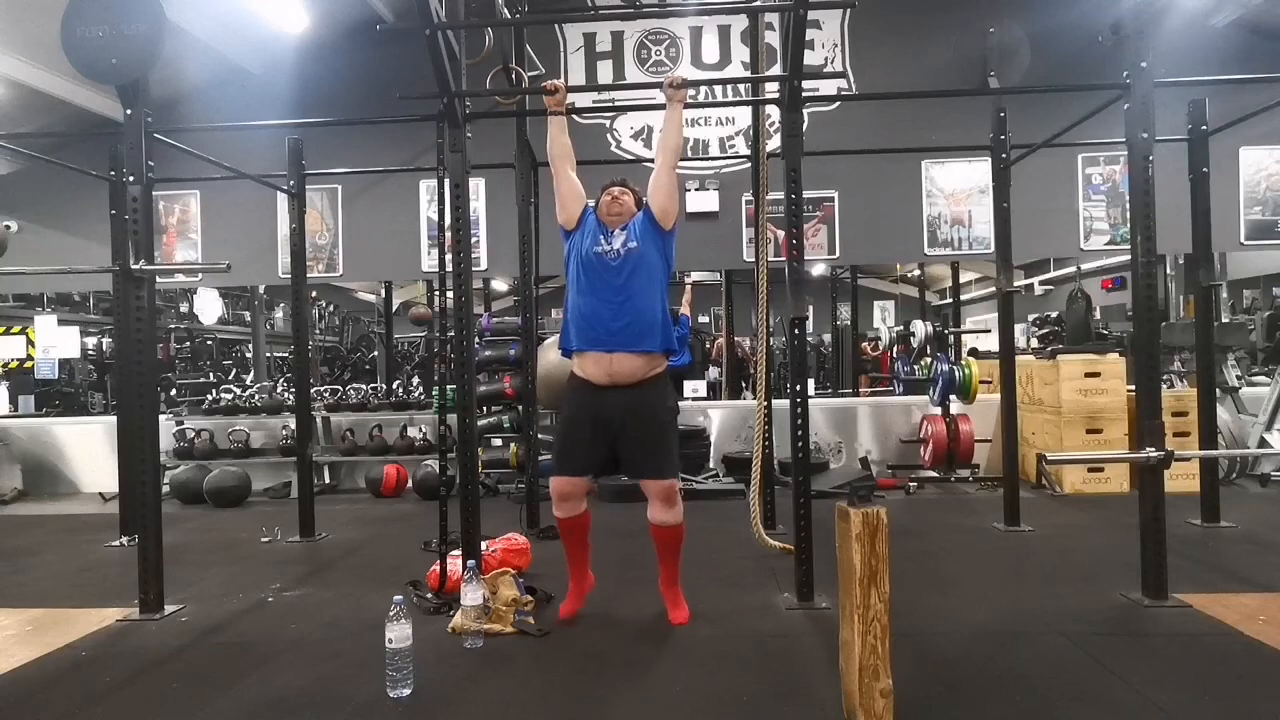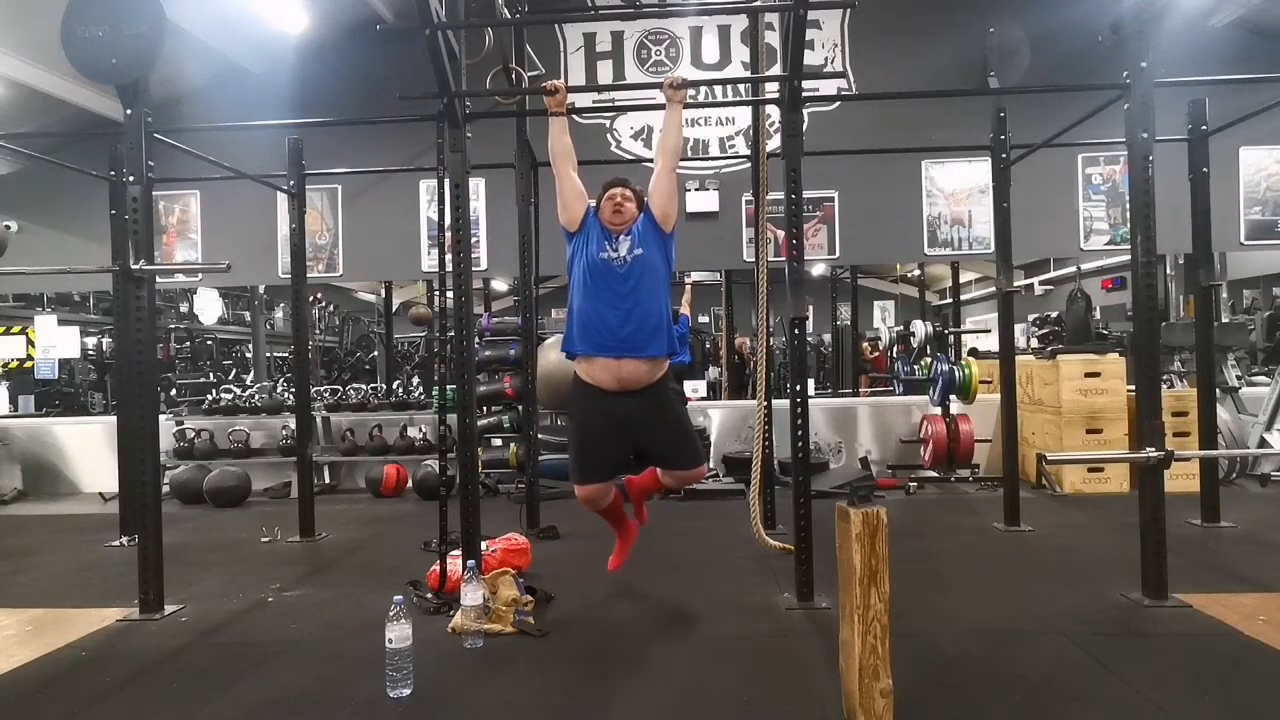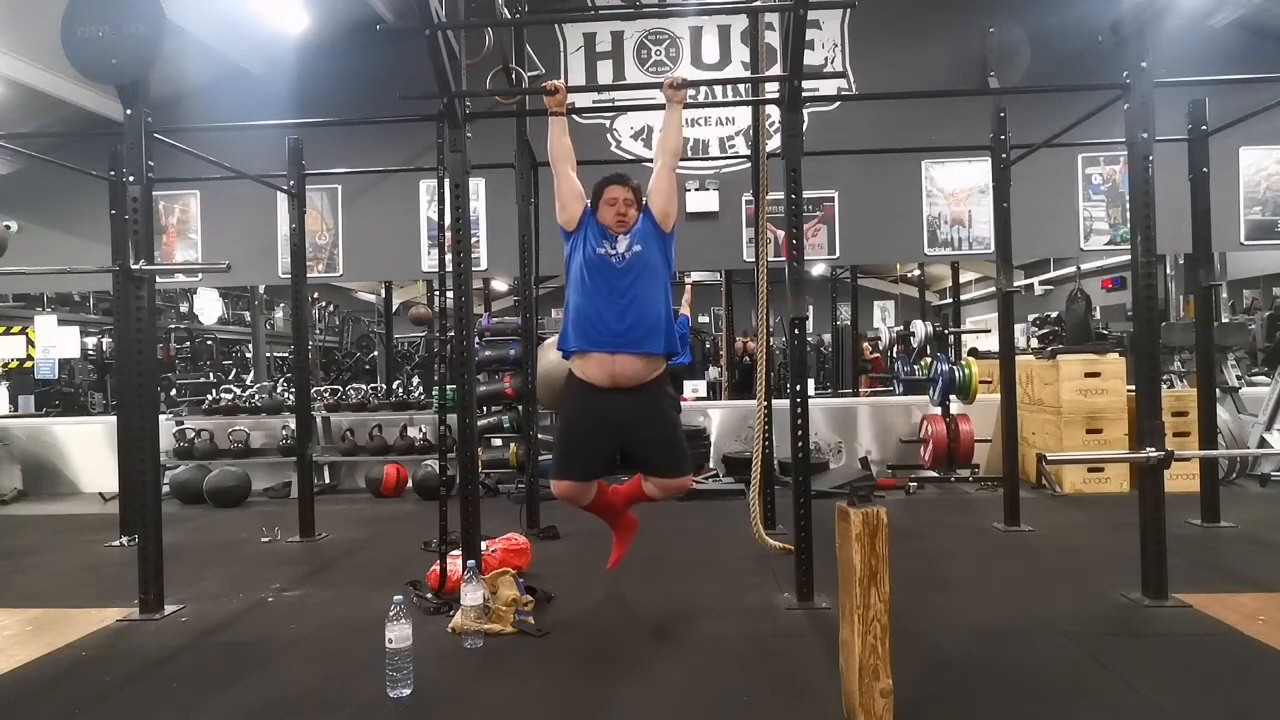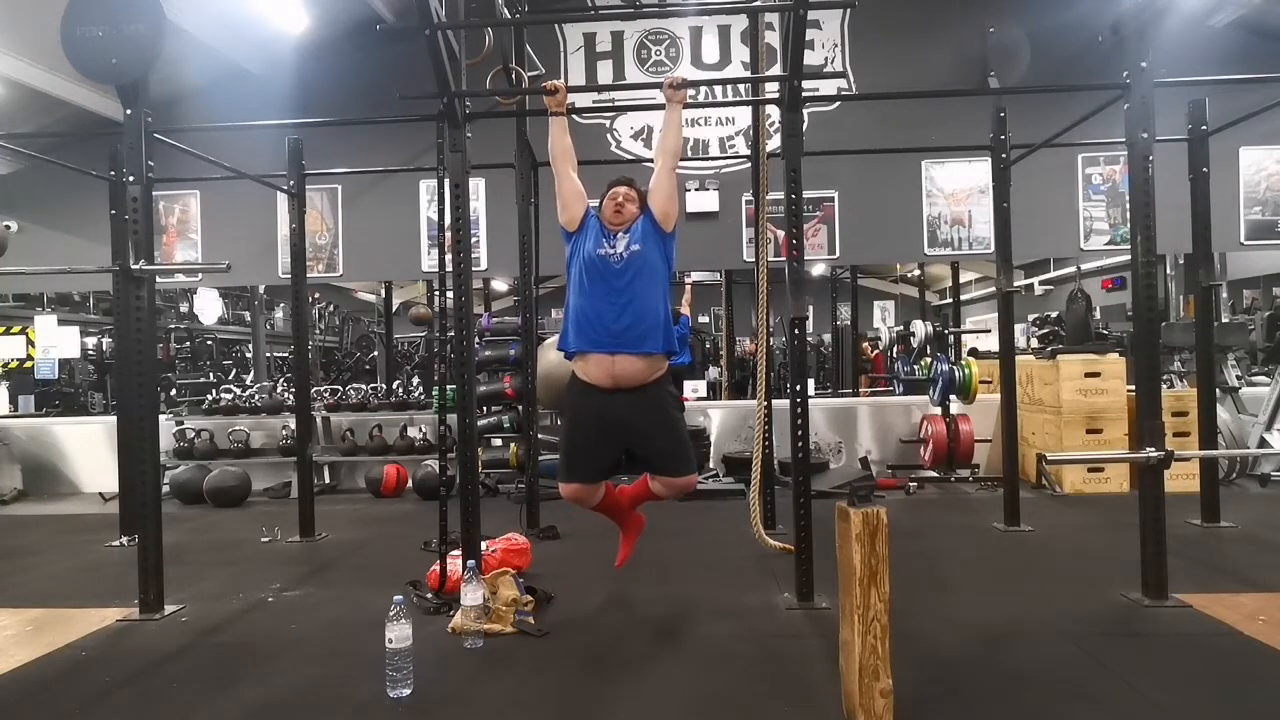
dt=1s
person 1, frame 1
left shoulder: (653, 228)
right shoulder: (580, 229)
left elbow: (665, 162)
right elbow: (563, 167)
left wrist: (675, 104)
right wrist: (556, 111)
left hip: (647, 388)
right hip: (586, 388)
left knee: (663, 490)
right knee: (565, 488)
left ankle: (670, 583)
right ankle: (580, 578)
person 1, frame 2
left shoulder: (654, 231)
right shoulder: (582, 234)
left elbow: (665, 163)
right elbow: (564, 169)
left wrist: (674, 105)
right wrist: (557, 112)
left hip: (654, 390)
right hip: (593, 393)
left knee: (690, 470)
right knee: (590, 491)
left ankle: (638, 488)
right ankle: (625, 527)
person 1, frame 3
left shoulder: (654, 231)
right shoulder: (580, 233)
left elbow: (665, 163)
right elbow: (563, 169)
left wrist: (674, 105)
right wrist: (556, 112)
left hip: (648, 390)
right hip: (586, 391)
left knee: (674, 481)
right knee: (567, 486)
left ankle: (619, 499)
right ankle: (618, 517)
person 1, frame 4
left shoulder: (654, 232)
right shoulder: (582, 233)
left elbow: (666, 163)
right elbow: (564, 169)
left wrist: (674, 105)
right wrist: (558, 111)
left hip: (650, 390)
right hip: (588, 392)
left knee: (681, 479)
right knee: (575, 489)
left ankle: (626, 499)
right ankle: (624, 515)
